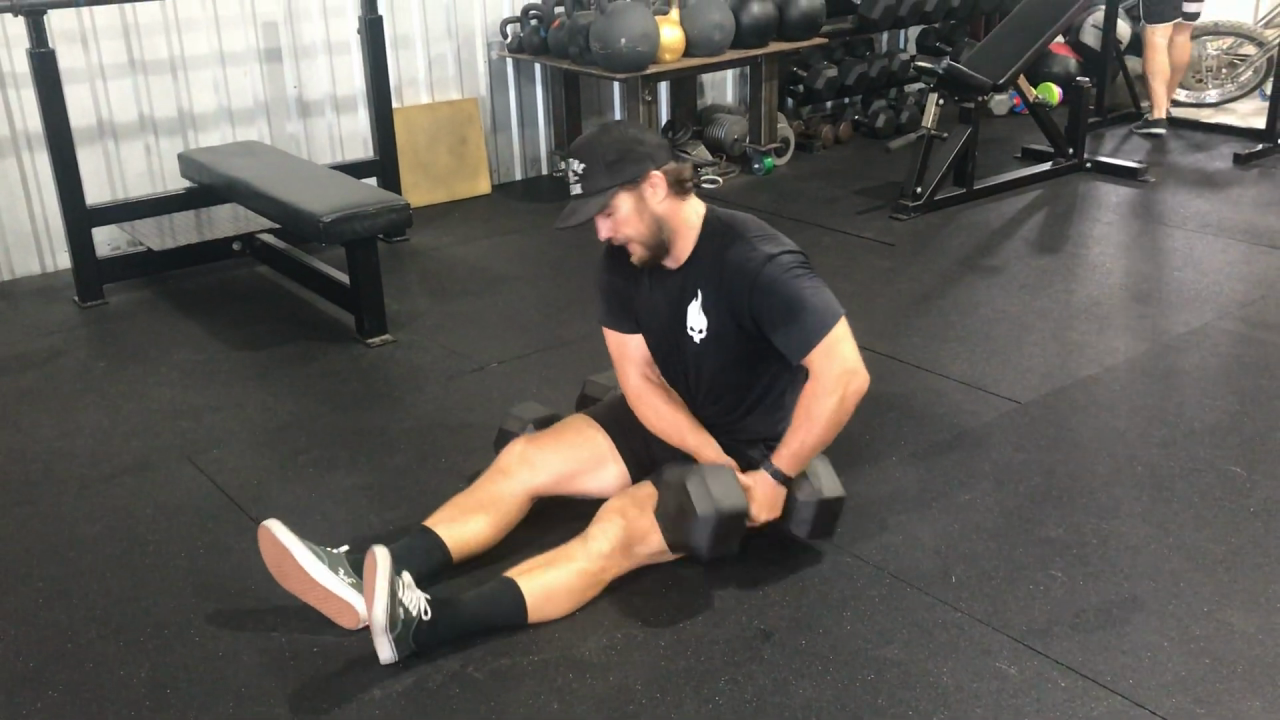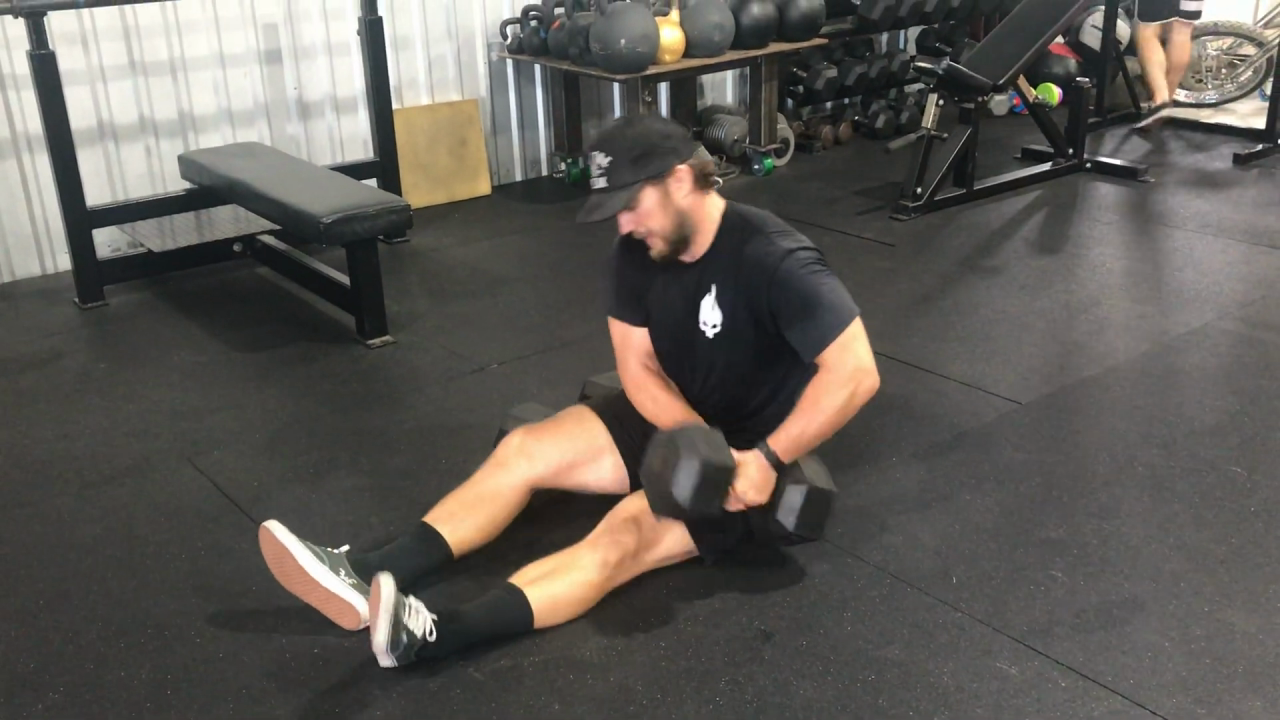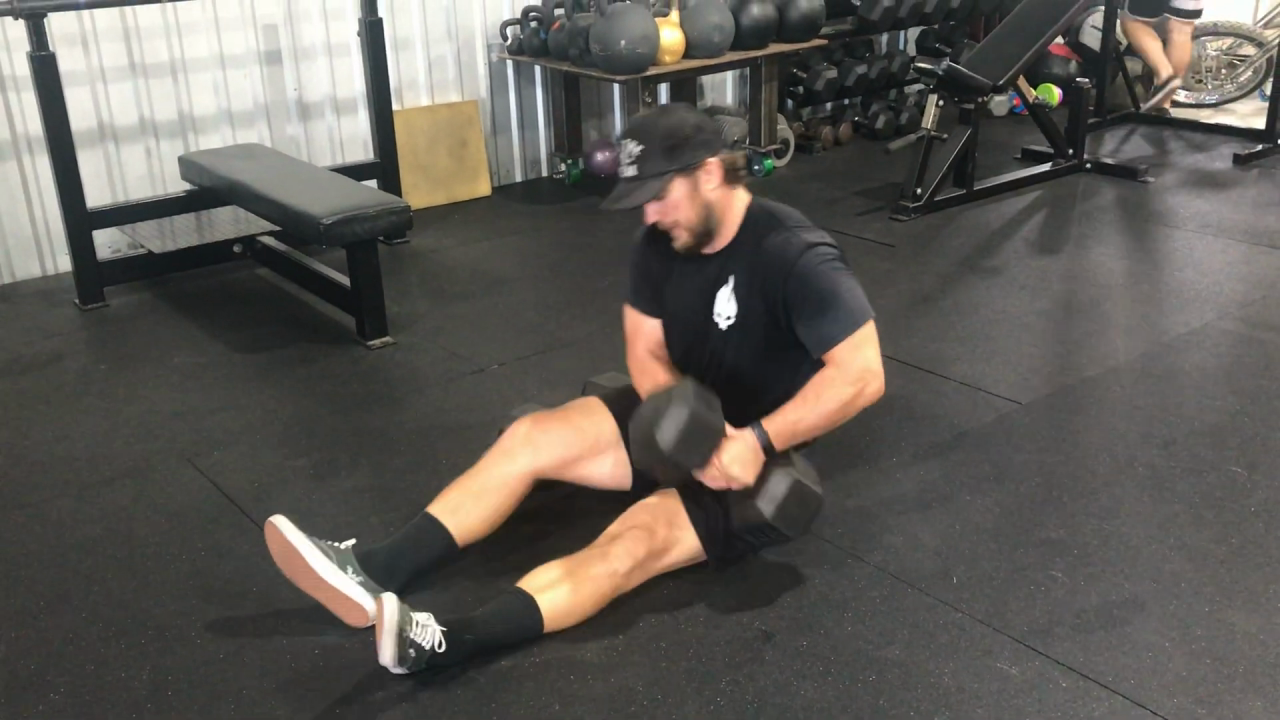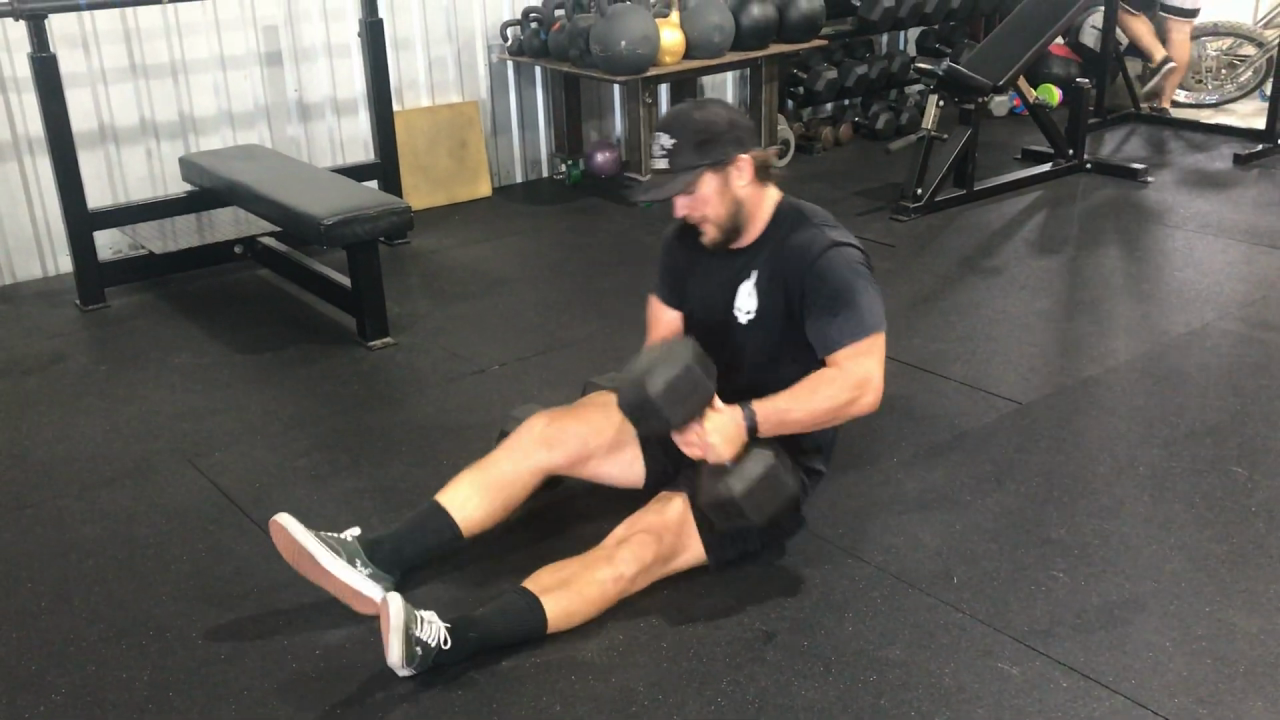
dt=0.1s
person 1, frame 1
left shoulder: (758, 264)
right shoulder: (626, 258)
left elbow: (844, 376)
right elbow: (641, 382)
left wrist: (774, 475)
right wrist: (713, 460)
left hip: (751, 449)
right hip: (670, 424)
left knee: (621, 530)
right knee: (526, 457)
left ankle: (423, 623)
right ankle: (367, 580)
person 1, frame 2
left shoulder: (775, 260)
right shoulder: (640, 252)
left elbow: (856, 374)
right elbow: (640, 372)
left wrist: (764, 460)
left hip: (751, 448)
right hip: (674, 422)
left knee: (625, 536)
right knee: (525, 449)
left ankle: (427, 634)
right ankle: (370, 579)
person 1, frame 3
left shoulder: (798, 256)
right shoulder: (663, 241)
left elbow: (861, 377)
right elbow: (647, 360)
left wrist: (757, 441)
left hip: (761, 460)
left knee: (635, 542)
right knee: (529, 438)
left ankle: (440, 643)
right ankle: (374, 574)
person 1, frame 4
left shoulder: (821, 256)
right shoulder: (692, 236)
left elbow: (860, 385)
right elbow: (665, 344)
left wrist: (744, 421)
right wrist: (695, 407)
right hip: (697, 418)
left knee: (641, 544)
right knee: (544, 435)
left ankle: (446, 642)
right ankle: (380, 560)
